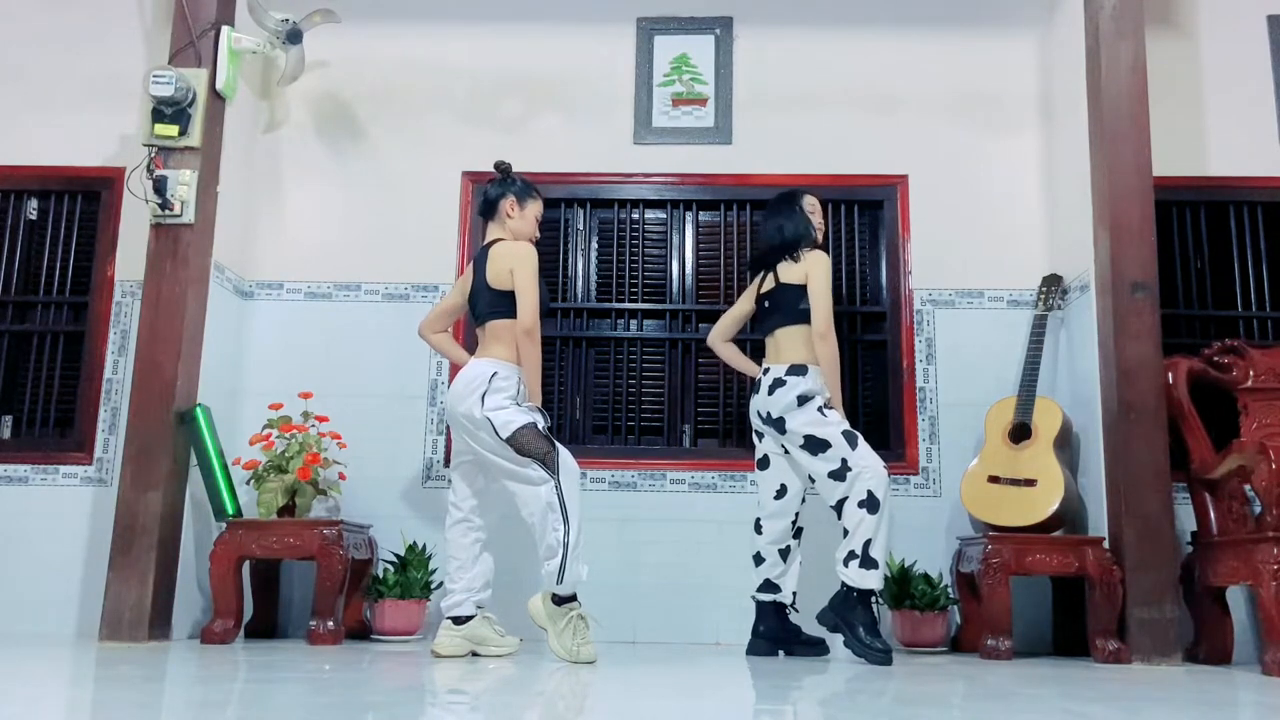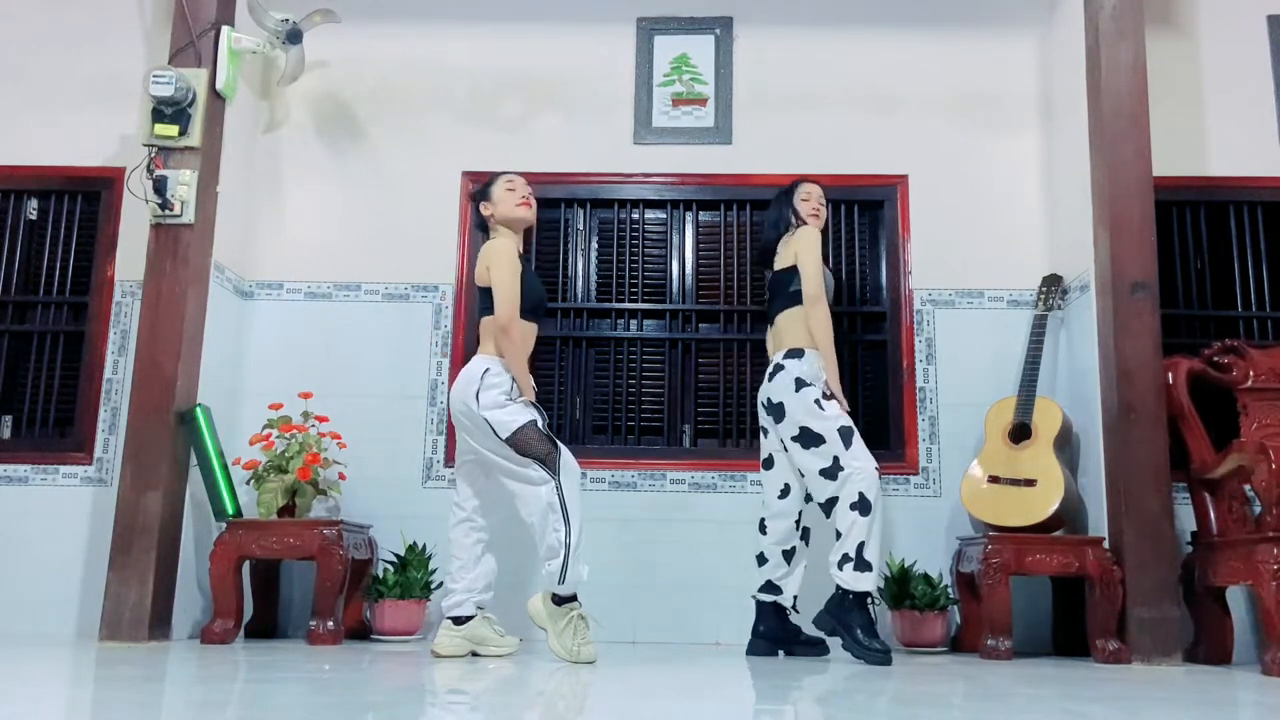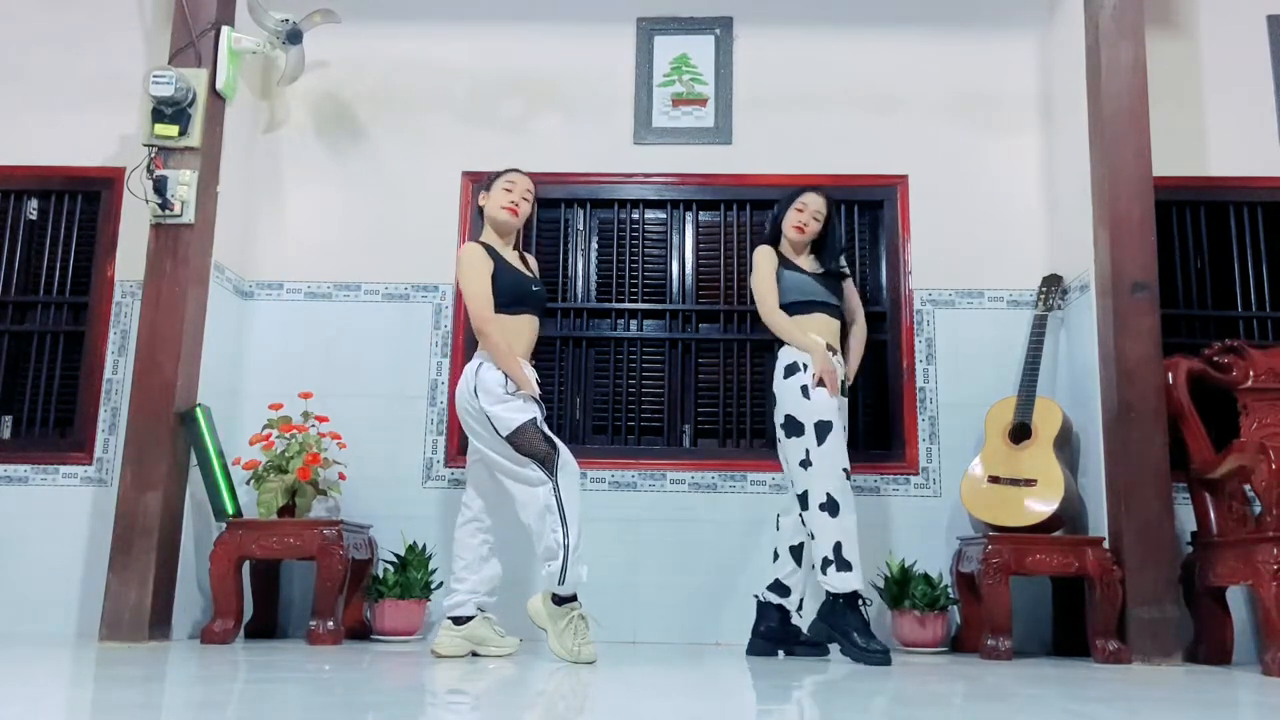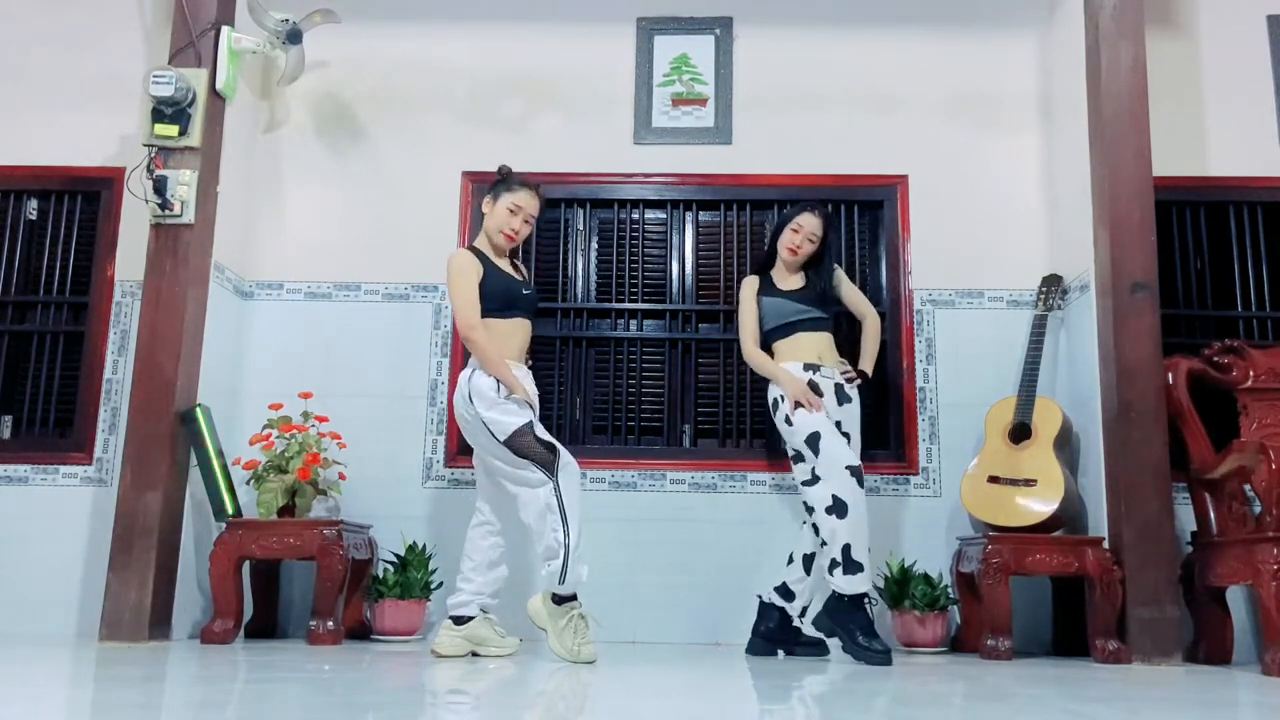
dt=0.5s
person 1, frame 1
left shoulder: (476, 265)
right shoulder: (518, 251)
left elbow: (431, 327)
right elbow: (528, 328)
right wrist: (534, 398)
left hip: (471, 390)
right hip: (495, 390)
left knee: (466, 505)
right knee: (557, 475)
left ankle: (461, 620)
right ankle: (561, 598)
person 1, frame 2
left shoulder: (508, 255)
right shoulder: (501, 248)
right elbow: (507, 323)
right wrist: (527, 390)
left hip: (481, 388)
right hip: (492, 387)
left knee: (470, 505)
right knee: (557, 473)
left ankle: (461, 620)
right ankle: (561, 597)
person 1, frame 3
left shoulder: (527, 261)
right shoulder: (474, 252)
right elbow: (484, 324)
left wrist: (527, 383)
right wrist: (526, 382)
left hip: (507, 386)
right hip: (493, 382)
left knee: (480, 504)
right knee: (556, 473)
left ankle: (463, 619)
right ankle: (561, 598)
person 1, frame 4
left shoulder: (516, 271)
right shoulder: (465, 259)
right elbow: (469, 328)
left wrist: (521, 389)
right wrist: (515, 385)
left hip: (507, 392)
right hip: (487, 389)
left knee: (492, 509)
right knee: (557, 474)
left ankle: (464, 621)
right ankle: (561, 599)
person 2, frame 1
left shoulder: (763, 275)
right shoulder: (814, 259)
left elbow: (718, 337)
right elbow: (823, 332)
right wrist: (837, 403)
left hip: (766, 397)
right hip: (798, 392)
left knee: (778, 508)
right knee: (867, 474)
left ankle: (770, 621)
right ankle: (852, 600)
person 2, frame 2
left shoulder: (785, 251)
right shoulder: (803, 236)
right elbow: (815, 303)
right wrist: (834, 376)
left hip: (778, 381)
right hip: (802, 375)
left knee: (785, 503)
right knee: (858, 475)
left ankle: (771, 620)
right ankle: (850, 601)
person 2, frame 3
left shoulder: (831, 262)
right shoulder: (767, 253)
left elbow: (857, 320)
right elbow: (769, 312)
left wrist: (848, 371)
right wrist: (817, 351)
left hip: (828, 374)
right hip: (802, 364)
left knee: (809, 493)
right knee: (827, 479)
left ankle: (773, 617)
right ankle: (842, 605)
person 2, frame 4
left shoulder: (828, 276)
right shoulder: (755, 283)
left elbow: (870, 318)
right elbow: (750, 349)
left wrist: (864, 370)
right wrist: (788, 382)
left hip: (838, 389)
right hip: (790, 390)
left knee: (828, 506)
right knee: (843, 473)
left ankle: (776, 617)
right ankle: (849, 601)
